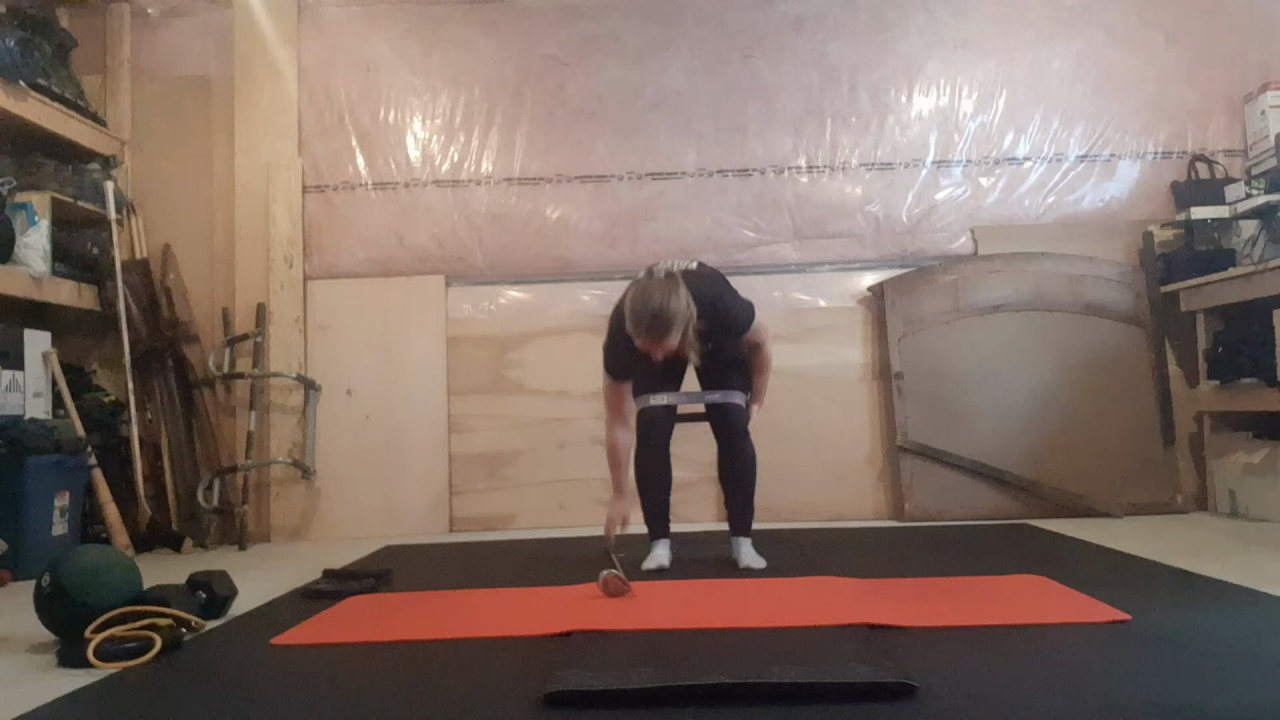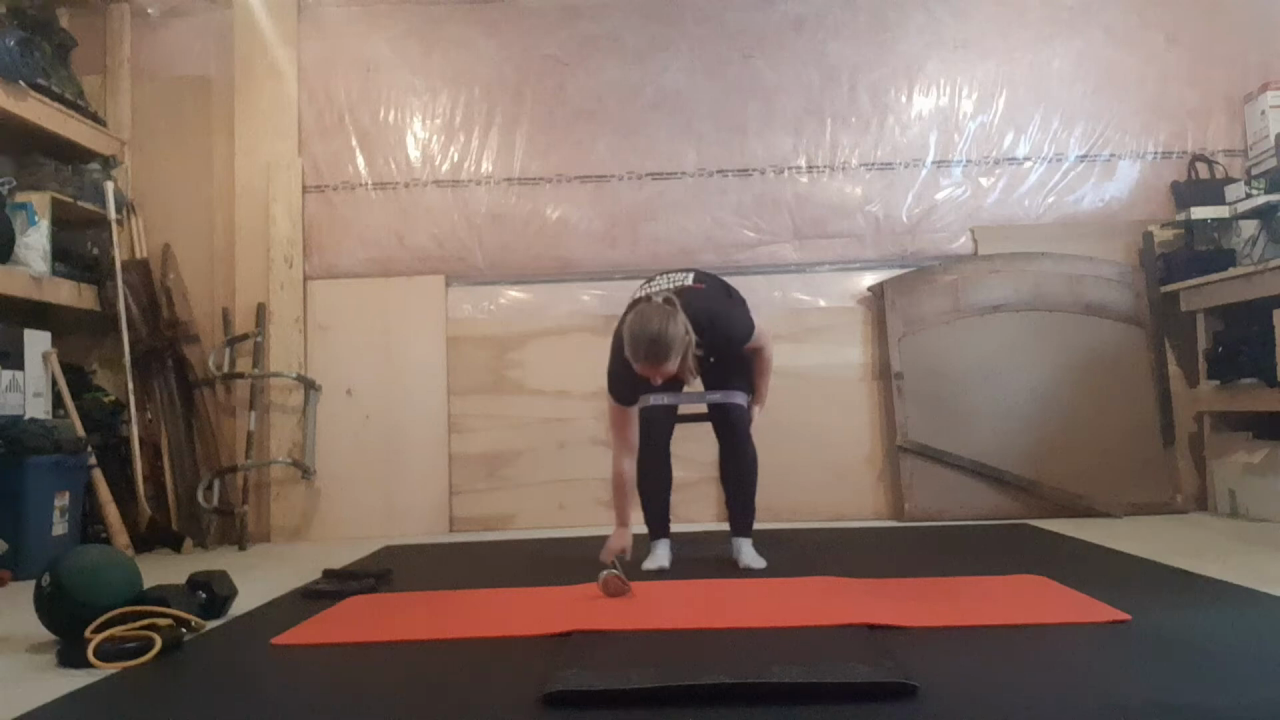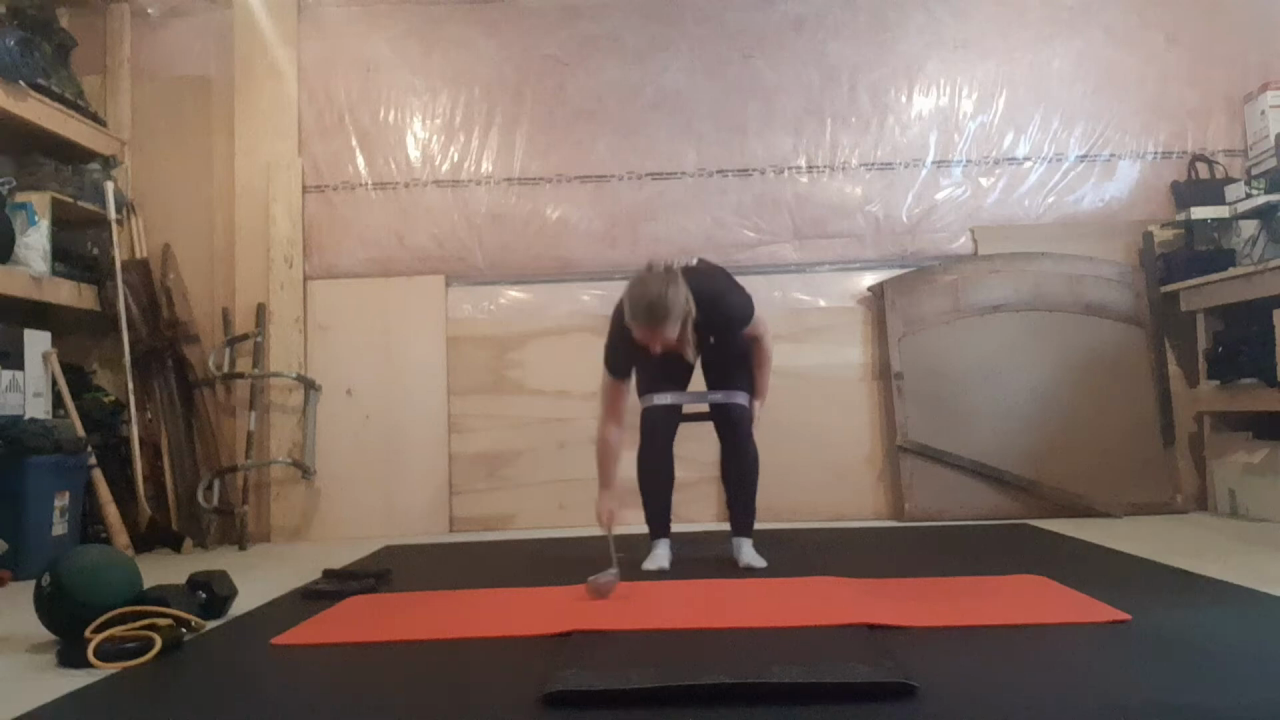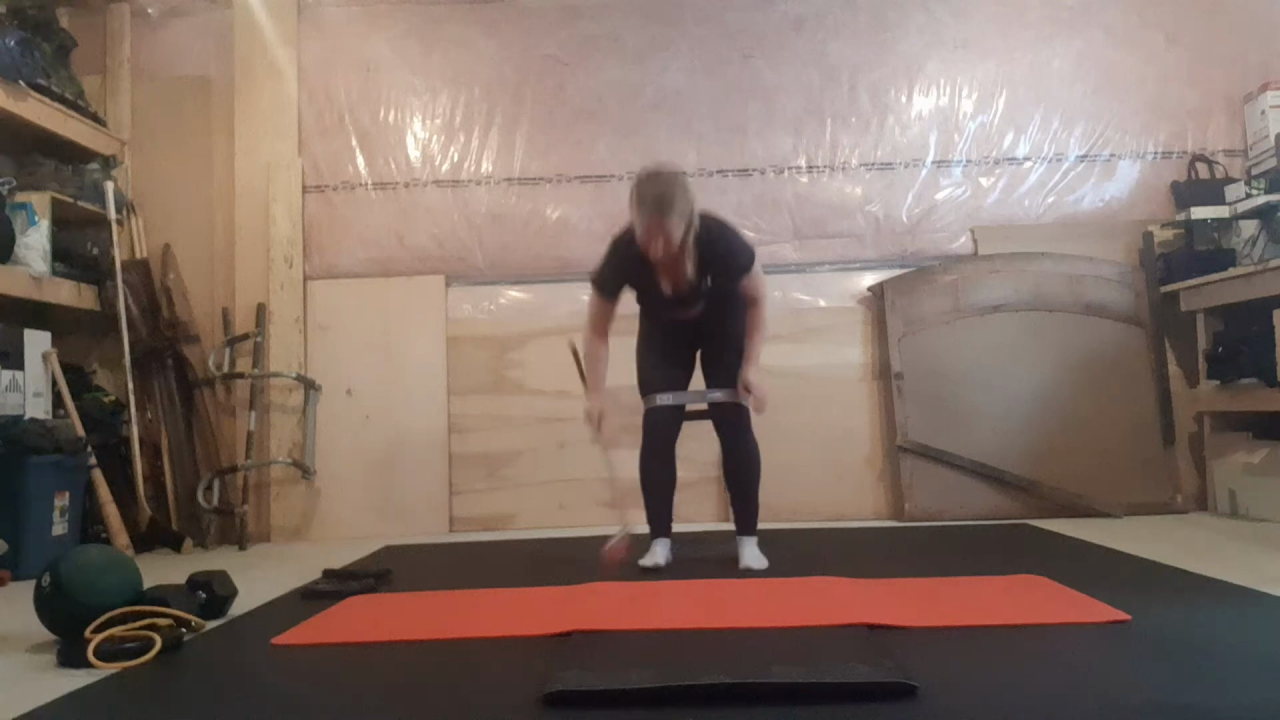
dt=0.2s
person 1, frame 1
left shoulder: (720, 305)
right shoulder: (622, 333)
left elbow: (761, 342)
right elbow: (619, 426)
left wrist: (756, 401)
right wrist: (620, 496)
left hip: (719, 339)
right hip: (650, 331)
left knee: (731, 424)
right knee: (652, 429)
left ankle: (742, 540)
right ankle: (660, 542)
person 1, frame 2
left shoulder: (721, 320)
right shoulder: (627, 353)
left elbow: (762, 347)
right elbow: (625, 451)
left wrist: (758, 402)
right wrist: (622, 526)
left hip: (721, 347)
left knee: (734, 424)
right knee: (652, 430)
left ankle: (742, 541)
right ankle: (660, 543)
person 1, frame 3
left shoulder: (720, 301)
right shoulder: (625, 329)
left elbow: (760, 337)
right elbow: (611, 421)
left wrist: (759, 398)
right wrist: (606, 492)
left hip: (723, 342)
left knee: (736, 426)
right knee: (655, 429)
left ankle: (743, 540)
right ankle: (659, 542)
person 1, frame 4
left shoulder: (721, 242)
right shoulder: (622, 255)
left elbow: (756, 299)
right elbow: (597, 329)
left wrist: (751, 367)
right wrist: (595, 394)
left hip: (725, 328)
right hip: (663, 335)
left knee: (733, 421)
right knee: (659, 425)
left ankle: (747, 540)
right ankle: (660, 540)
